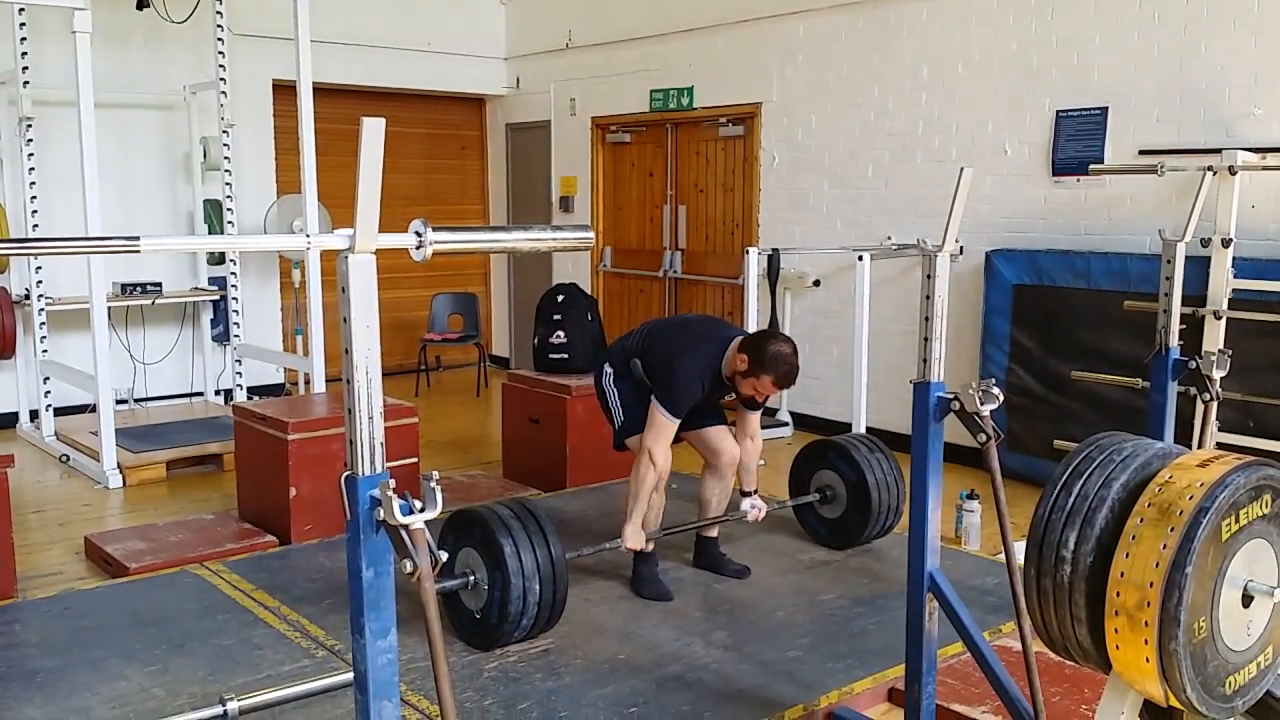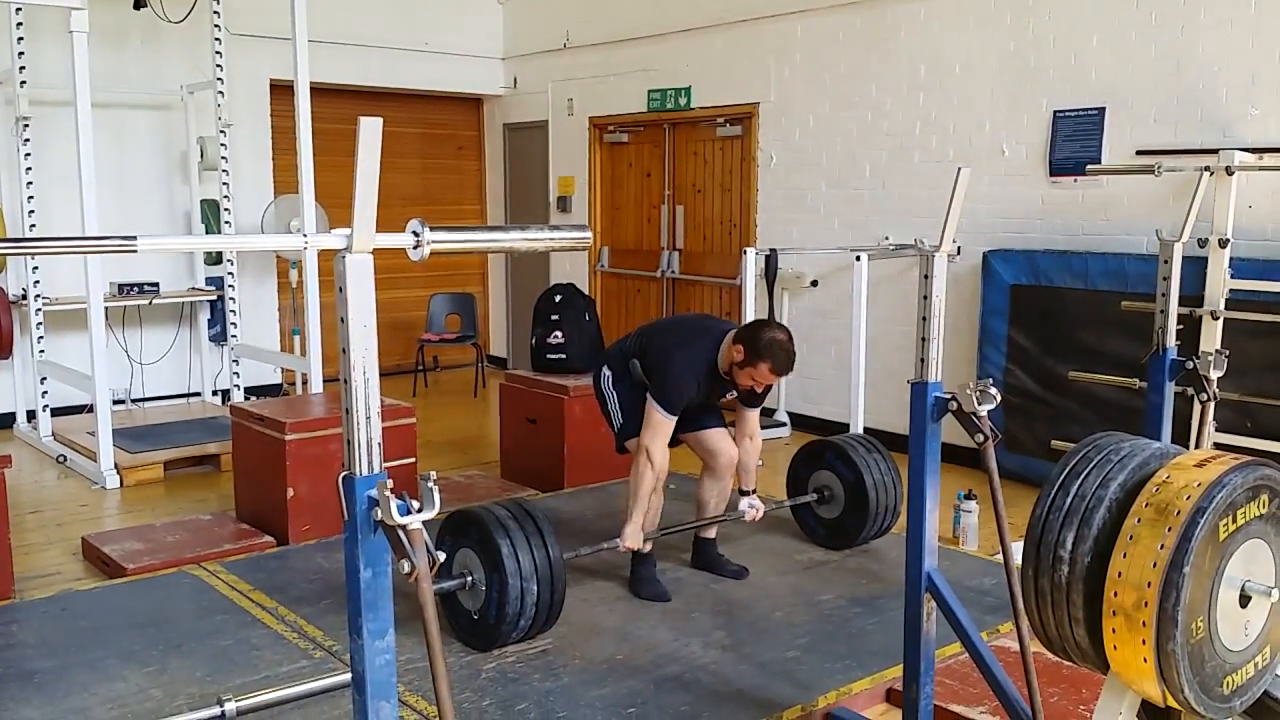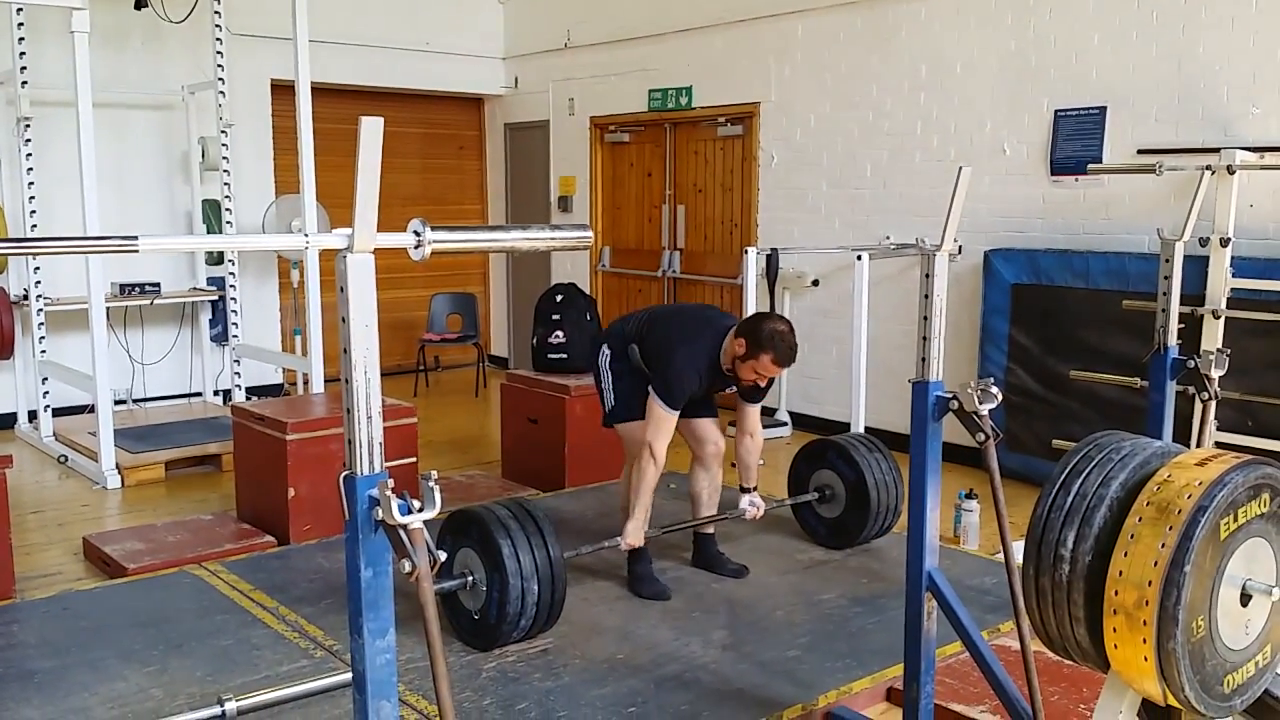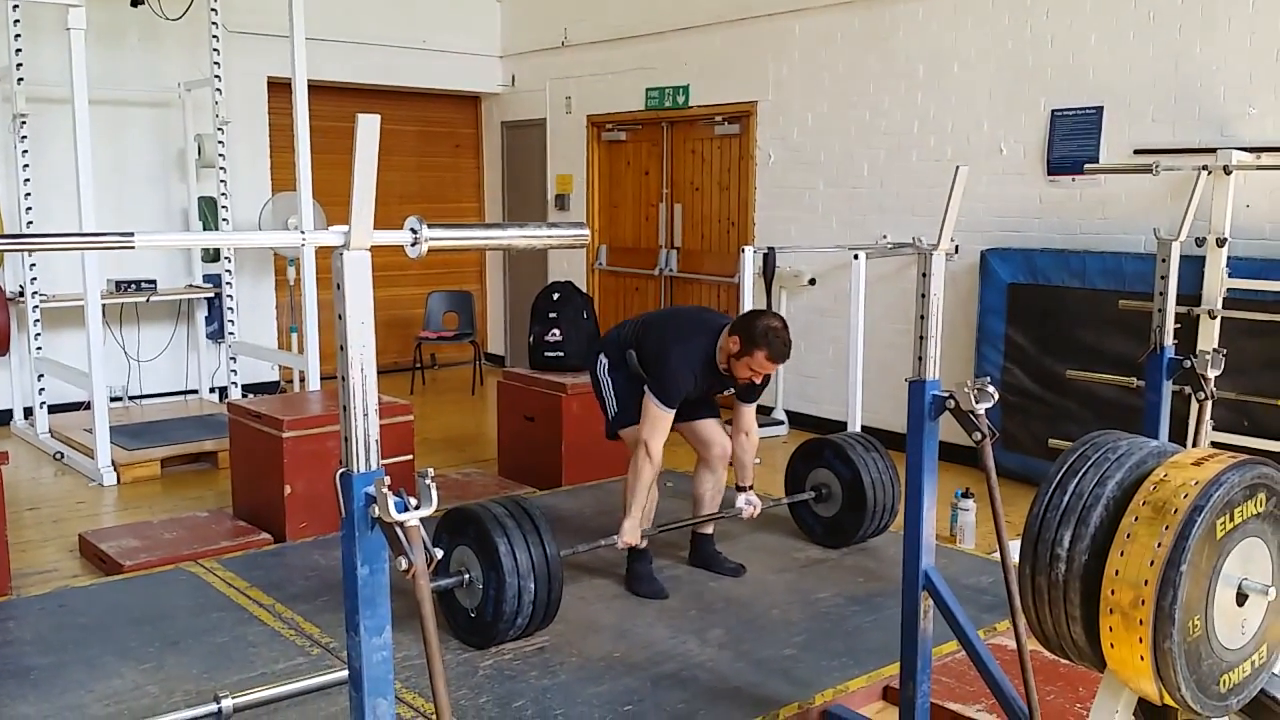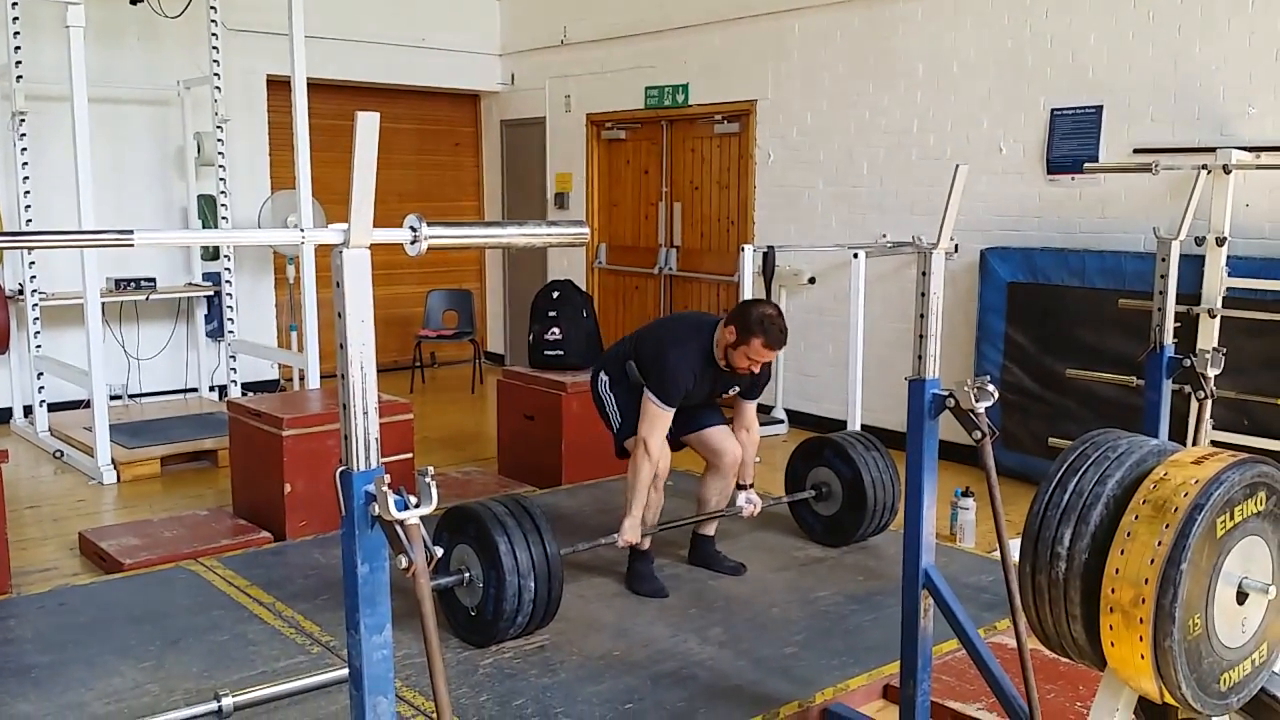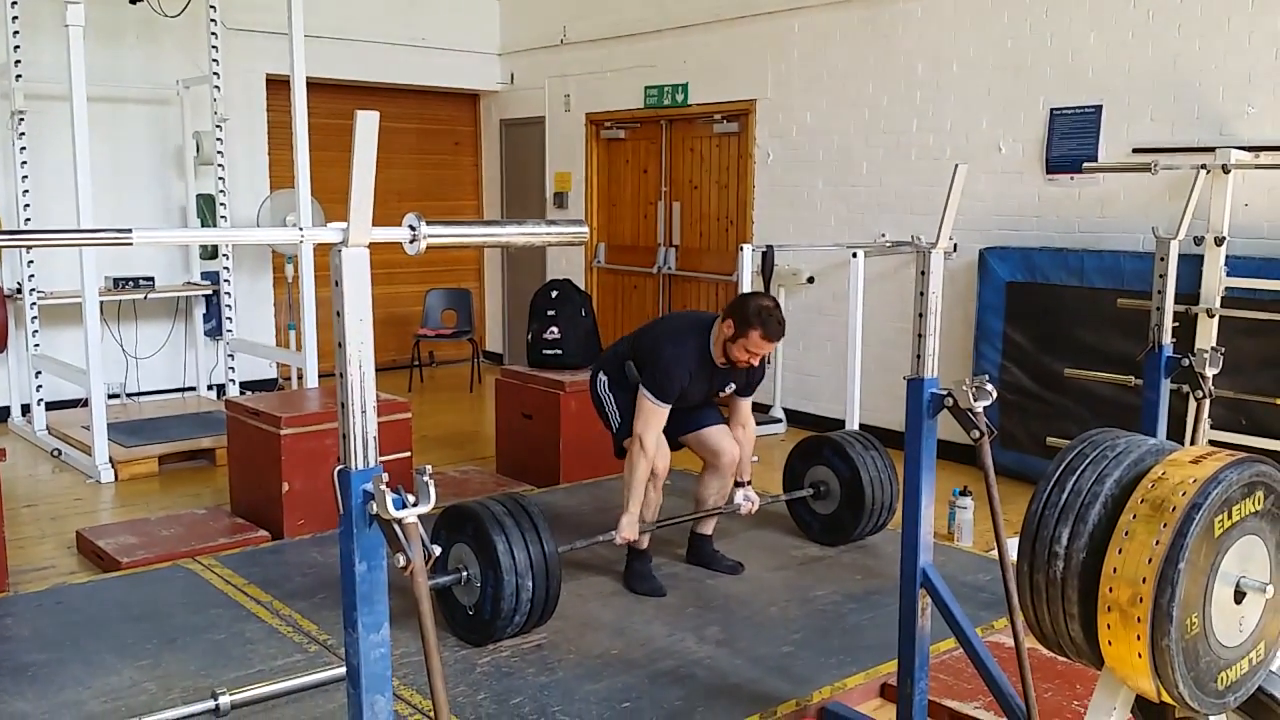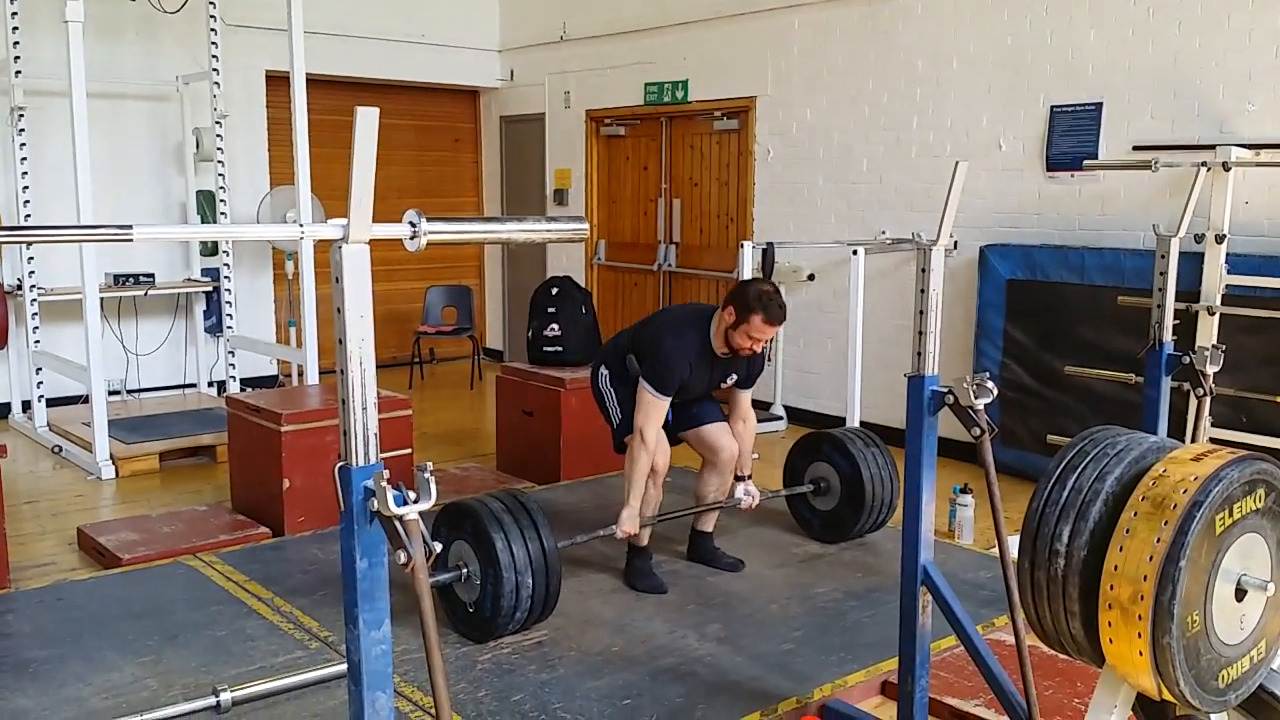
dt=0.1s
person 1, frame 1
left shoulder: (758, 367)
right shoulder: (689, 371)
left elbow: (749, 436)
right elbow: (652, 451)
left wrist: (749, 494)
right wrist: (633, 524)
left hip: (679, 381)
right hip: (625, 376)
left knee: (726, 455)
right knee: (659, 463)
left ankle: (707, 547)
right ankle: (644, 562)
person 1, frame 2
left shoulder: (757, 366)
right shoulder: (685, 365)
left elbow: (748, 433)
right elbow: (652, 450)
left wrist: (748, 493)
right wrist: (633, 524)
right hip: (627, 377)
left knee: (725, 458)
right knee: (658, 465)
left ankle: (704, 548)
right ankle: (642, 562)
person 1, frame 3
left shoulder: (758, 361)
right shoulder: (686, 359)
left elbow: (749, 430)
right elbow: (654, 444)
left wrist: (749, 491)
right wrist: (634, 521)
right hip: (624, 359)
left knee: (711, 448)
right knee: (643, 454)
left ankle: (704, 545)
right ankle: (638, 560)
person 1, frame 4
left shoulder: (755, 363)
right shoulder: (681, 358)
left elbow: (745, 428)
right elbow: (649, 443)
left wrist: (744, 489)
right wrist: (632, 519)
right hip: (622, 366)
left knee: (719, 448)
right knee: (651, 458)
left ankle: (702, 545)
right ankle: (638, 561)
person 1, frame 5
left shoulder: (755, 362)
right shoulder: (679, 358)
left elbow: (747, 426)
right elbow: (649, 442)
left wrist: (745, 487)
right wrist: (633, 518)
right hip: (622, 383)
left knee: (728, 454)
right knee: (658, 463)
left ankle: (702, 545)
right ankle: (640, 560)
person 1, frame 6
left shoulder: (750, 362)
right shoulder: (676, 354)
left elbow: (742, 422)
right elbow: (644, 440)
left wrist: (743, 485)
right wrist: (630, 515)
right hip: (621, 385)
left knee: (727, 455)
right knee: (658, 463)
left ankle: (701, 545)
right ankle: (637, 559)
person 1, frame 7
left shoulder: (751, 354)
right shoulder: (676, 345)
left elbow: (742, 416)
right elbow: (645, 433)
left wrist: (744, 479)
right wrist: (630, 509)
right hip: (622, 379)
left knee: (725, 451)
right knee: (658, 458)
left ankle: (701, 541)
right ankle: (638, 556)
